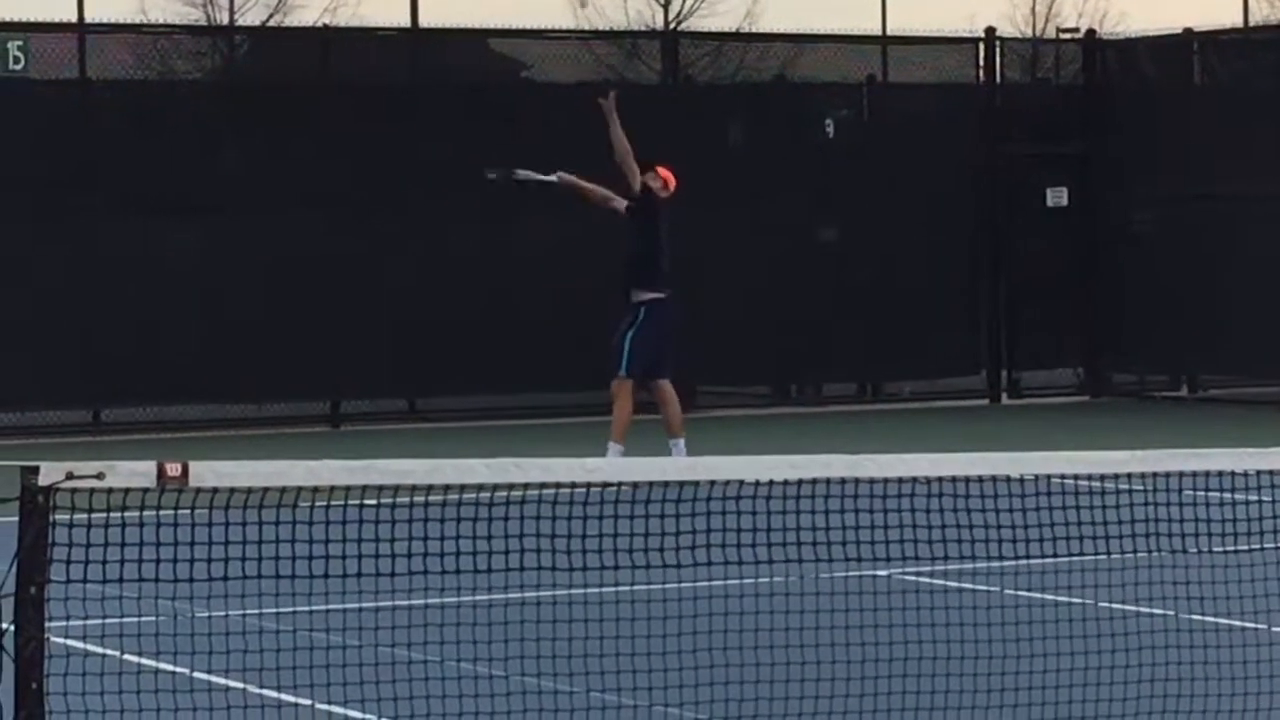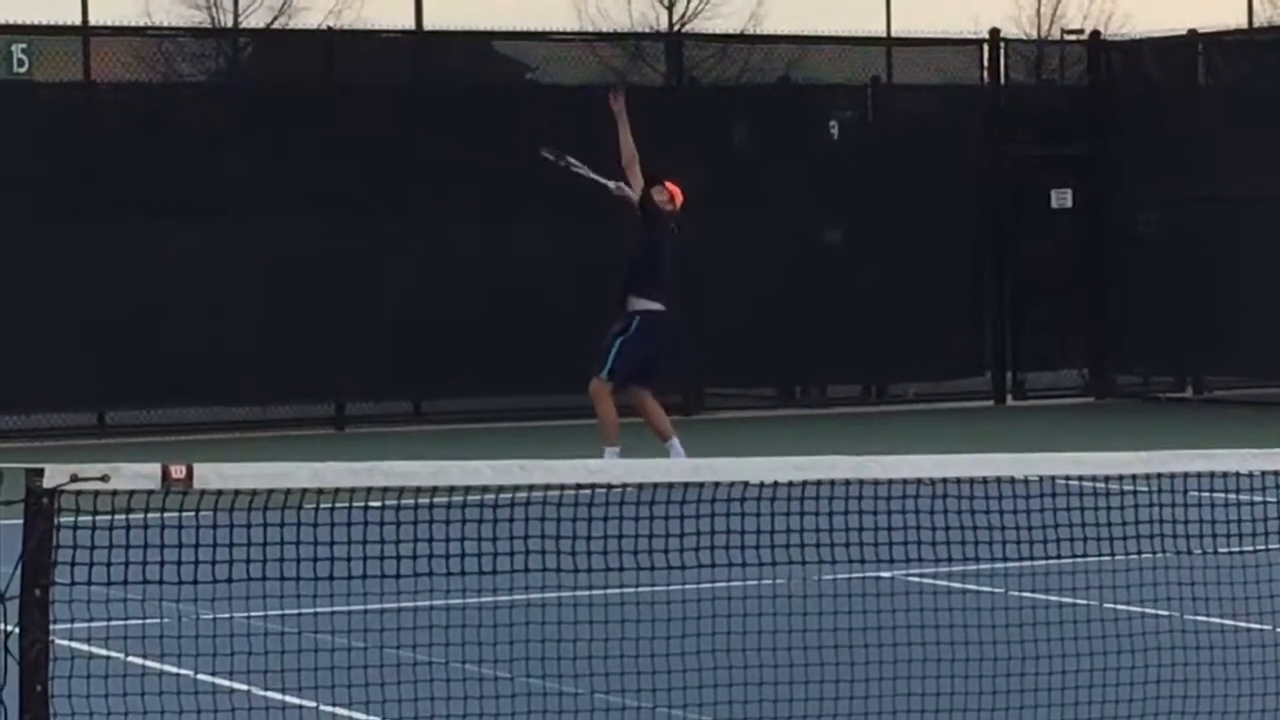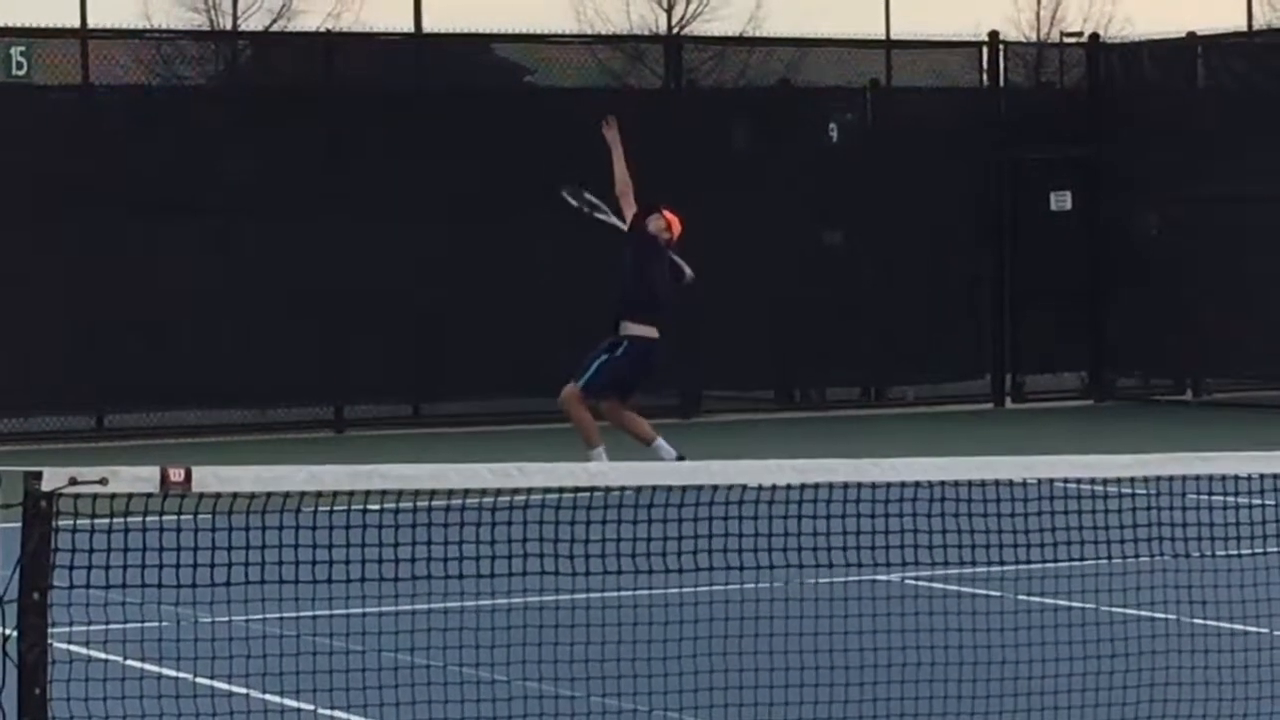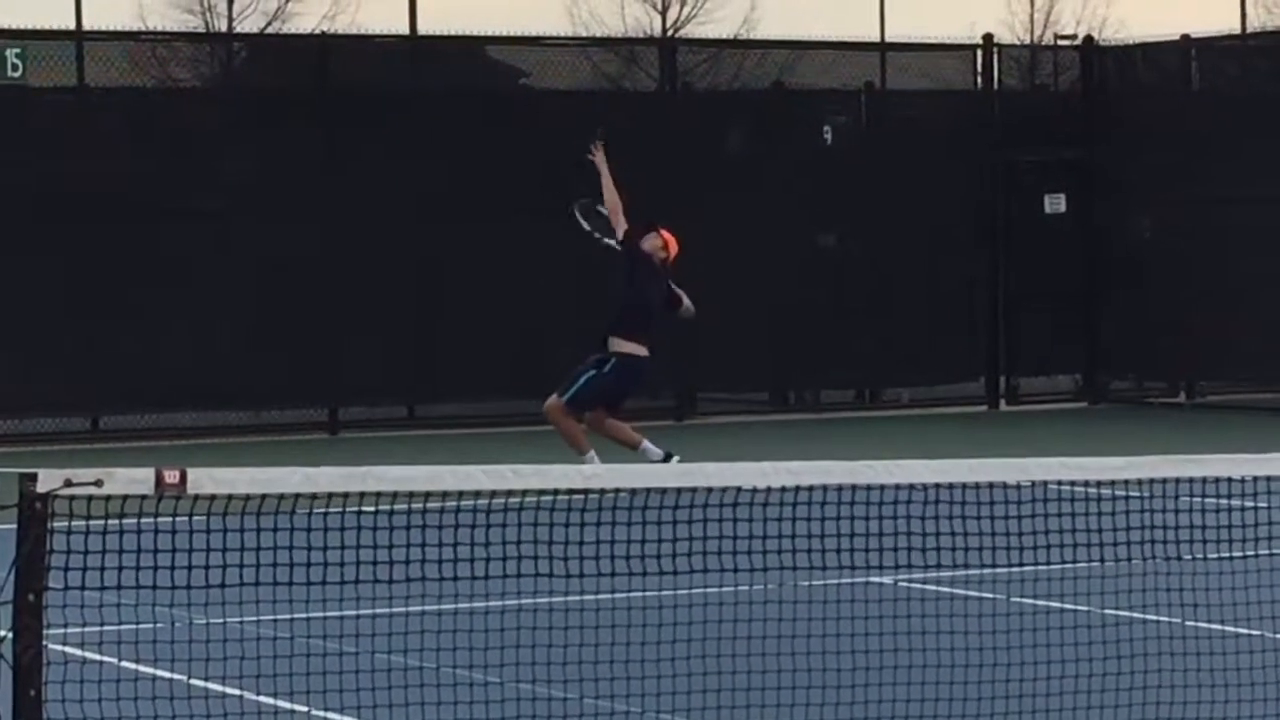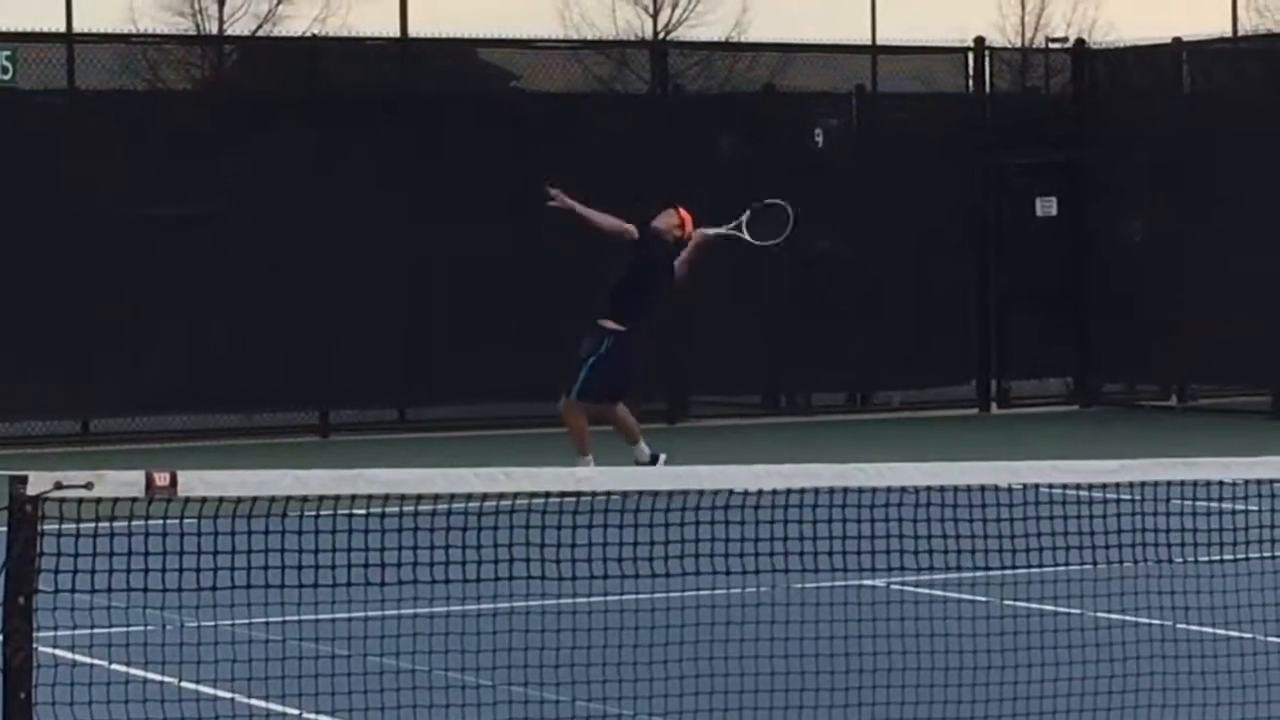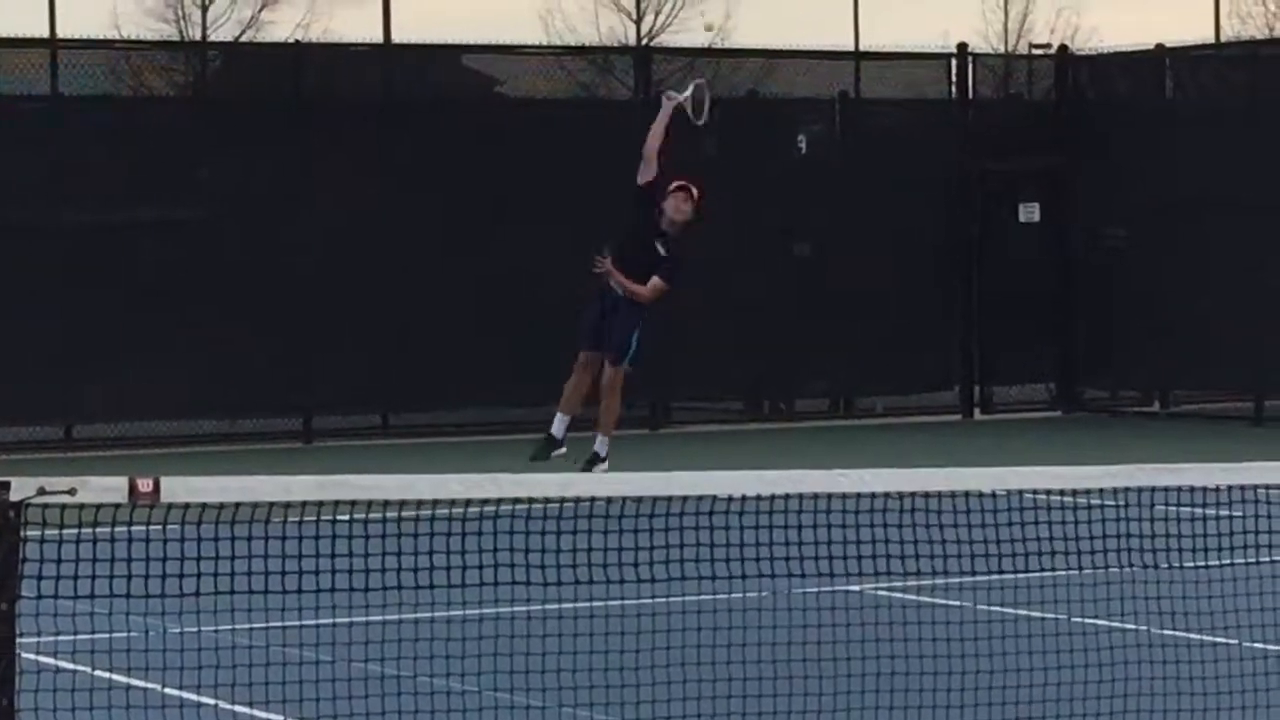
dt=0.2s
person 1, frame 1
left shoulder: (651, 208)
right shoulder: (642, 211)
left elbow: (628, 164)
right elbow: (613, 200)
left wrist: (613, 116)
right wrist: (576, 182)
left hip: (648, 310)
right hip: (651, 307)
left knee: (622, 386)
right knee: (660, 385)
left ankle: (613, 461)
right ankle: (680, 456)
person 1, frame 2
left shoulder: (656, 221)
right shoulder: (659, 227)
left elbow: (630, 167)
left wrist: (621, 117)
right wrist: (628, 194)
left hip: (642, 319)
right hip: (650, 319)
left knee: (600, 388)
right knee: (638, 394)
left ankle: (611, 462)
right ankle: (679, 458)
person 1, frame 3
left shoulder: (647, 248)
right shoulder: (667, 263)
left elbow: (624, 193)
right elbow: (688, 275)
left wrist: (614, 143)
left hip: (632, 343)
right hip: (642, 343)
left knee: (571, 397)
right knee: (612, 407)
left ankle: (601, 466)
right ankle: (670, 457)
person 1, frame 4
left shoulder: (642, 265)
right shoulder: (662, 284)
left elbow: (615, 214)
right elbow: (688, 310)
left wrist: (602, 168)
left hip: (621, 361)
right hip: (630, 361)
left knee: (555, 409)
right knee: (596, 418)
right ankle: (659, 458)
person 1, frame 5
left shoulder: (656, 246)
right shoulder: (670, 261)
left elbow: (616, 227)
right elbow: (681, 268)
left wrist: (572, 205)
left hip: (610, 336)
right hip: (610, 334)
left knee: (572, 406)
right knee: (607, 404)
right ankle: (645, 456)
person 1, frame 6
left shoulder: (676, 254)
right shoulder: (649, 213)
left elbow: (646, 296)
right elbow: (650, 154)
left wrist: (617, 278)
right wrist: (666, 110)
left hip: (629, 308)
right hip: (605, 295)
left knee: (611, 381)
right knee: (585, 366)
left ankle: (600, 453)
right ankle: (556, 436)
